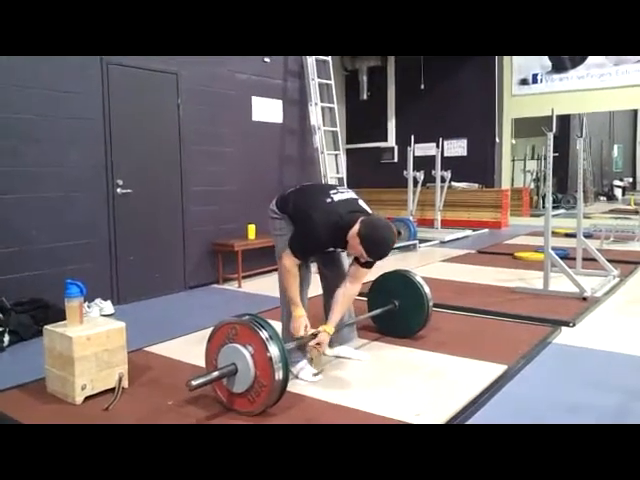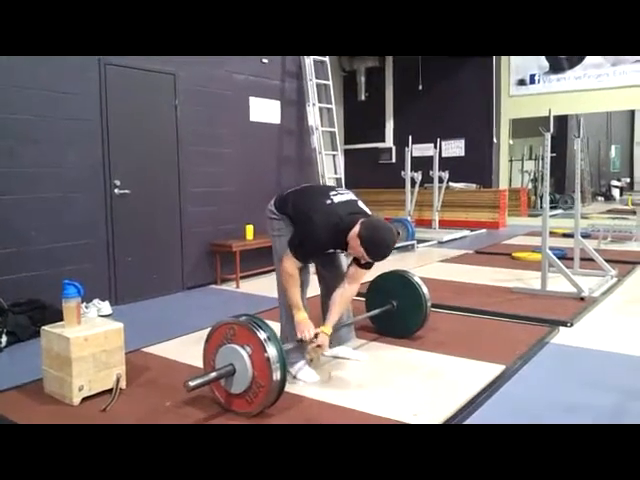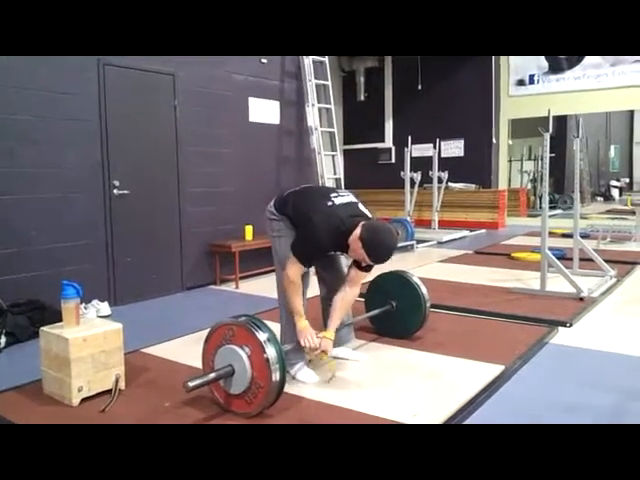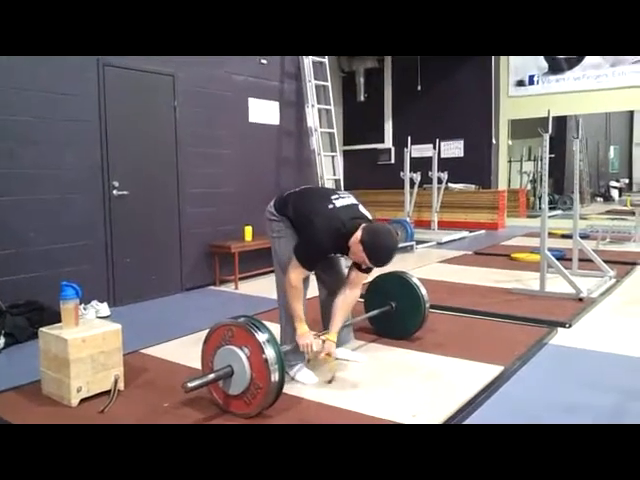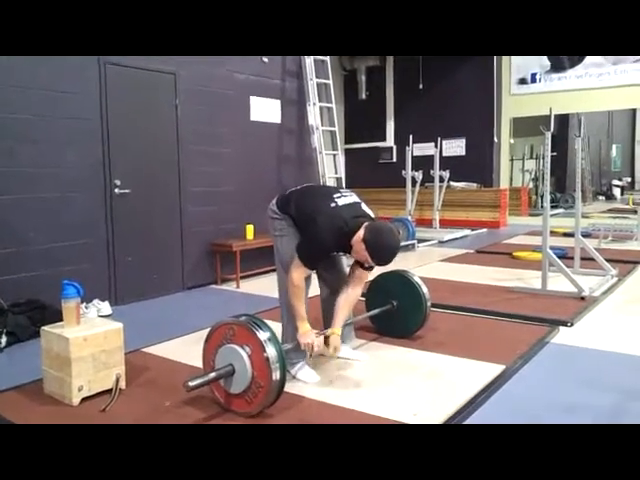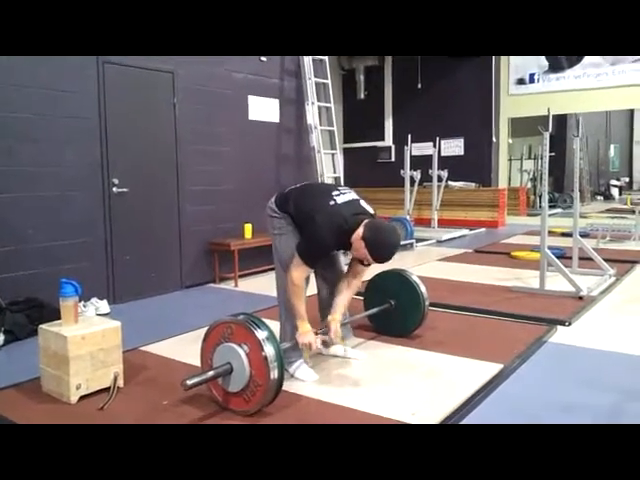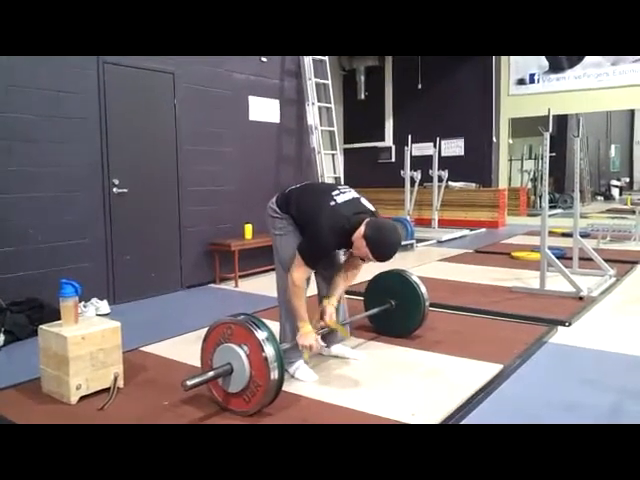
dt=0.1s
person 1, frame 1
left shoulder: (372, 235)
right shoulder: (319, 227)
left elbow: (352, 283)
right elbow: (287, 263)
left wrist: (328, 328)
right wrist: (298, 312)
right hip: (287, 216)
left knee: (338, 277)
right knee: (298, 281)
left ankle: (339, 342)
right ankle: (296, 358)
person 1, frame 2
left shoulder: (371, 237)
right shoulder: (320, 229)
left elbow: (349, 284)
right elbow: (288, 267)
left wrist: (327, 329)
right wrist: (300, 315)
right hip: (285, 217)
left knee: (336, 278)
right knee: (296, 282)
left ankle: (338, 342)
right ankle: (294, 358)
person 1, frame 3
left shoulder: (371, 238)
right shoulder: (321, 231)
left elbow: (350, 287)
right elbow: (291, 273)
left wrist: (329, 334)
right wrist: (302, 323)
right hip: (284, 218)
left knee: (336, 279)
right knee: (296, 284)
left ankle: (338, 343)
right ankle: (293, 359)
person 1, frame 4
left shoulder: (371, 239)
right shoulder: (324, 234)
left elbow: (351, 289)
right elbow: (293, 278)
left wrist: (332, 336)
right wrist: (302, 328)
right hip: (284, 218)
left knee: (336, 280)
right knee: (294, 285)
left ankle: (339, 345)
right ankle: (293, 360)
person 1, frame 5
left shoulder: (373, 238)
right shoulder: (326, 232)
left elbow: (354, 286)
right elbow: (296, 277)
left wrist: (336, 331)
right wrist: (304, 327)
left hip: (318, 211)
right hip: (286, 216)
left knee: (337, 278)
right knee: (297, 284)
left ankle: (339, 343)
right ankle: (294, 358)
person 1, frame 6
left shoulder: (373, 232)
right shoulder: (325, 231)
left elbow: (354, 277)
right elbow: (295, 277)
left wrist: (335, 317)
right wrist: (303, 327)
left hip: (316, 210)
right hip: (285, 215)
left knee: (333, 277)
right knee: (291, 281)
left ankle: (332, 342)
right ankle: (292, 357)
person 1, frame 7
left shoulder: (374, 230)
right shoulder: (327, 231)
left elbow: (351, 268)
right elbow: (296, 278)
left wrist: (331, 302)
right wrist: (305, 328)
left hip: (317, 209)
right hip: (285, 215)
left knee: (332, 275)
right knee: (291, 282)
left ankle: (332, 342)
right ankle: (292, 357)
